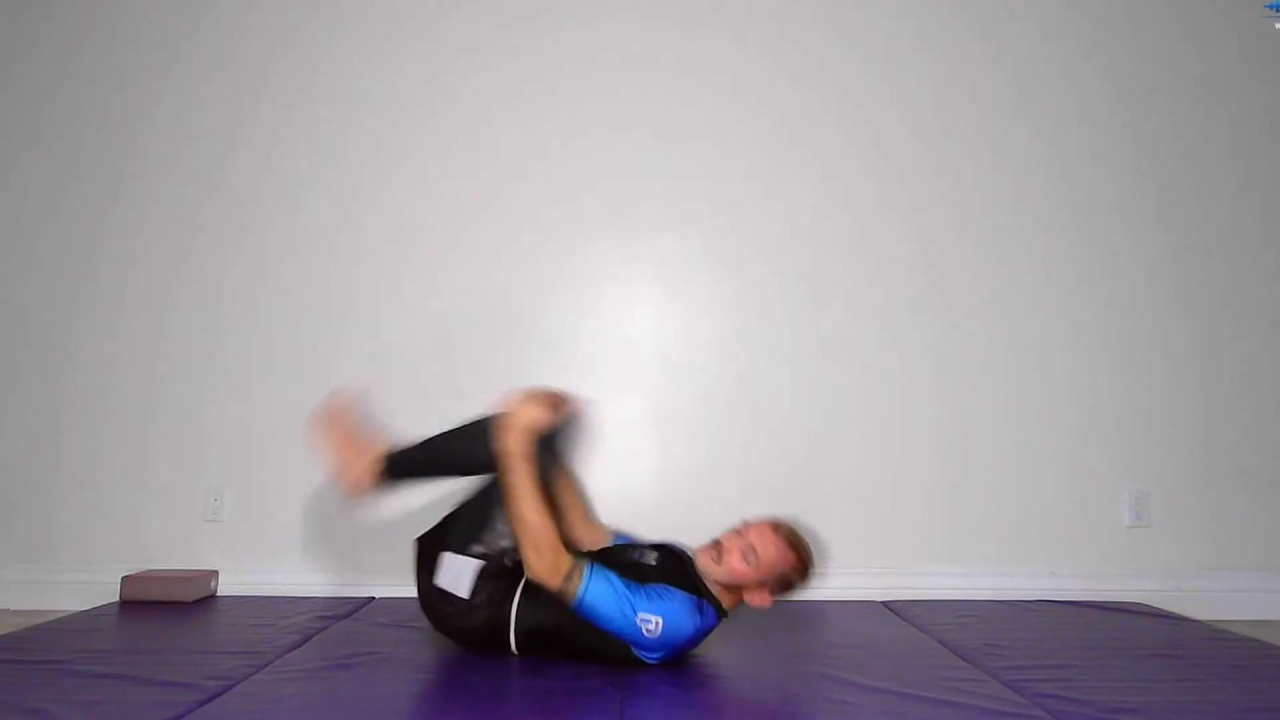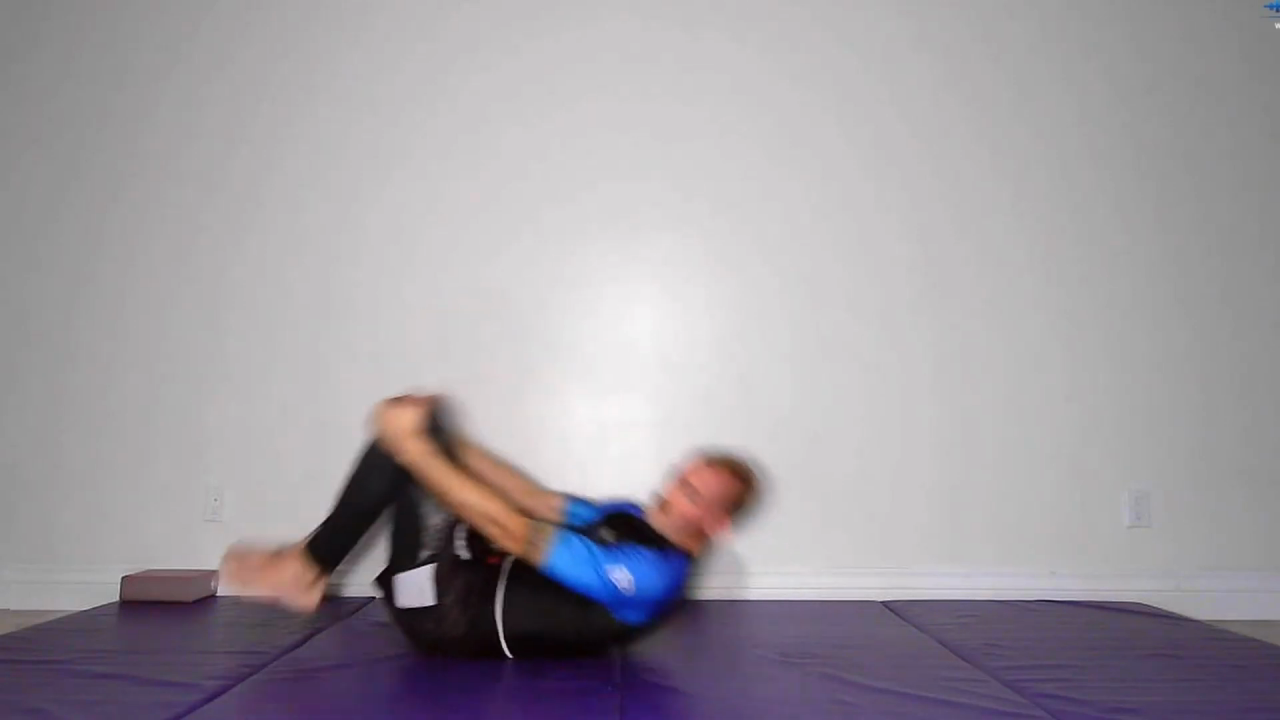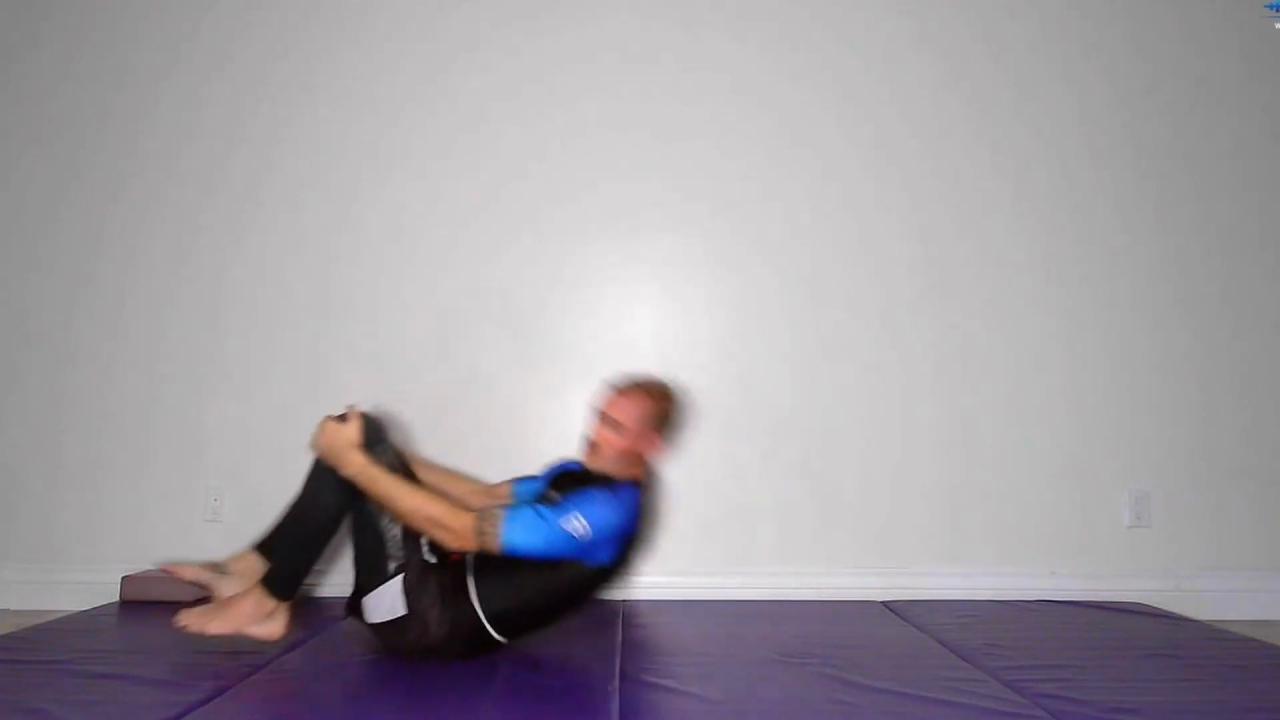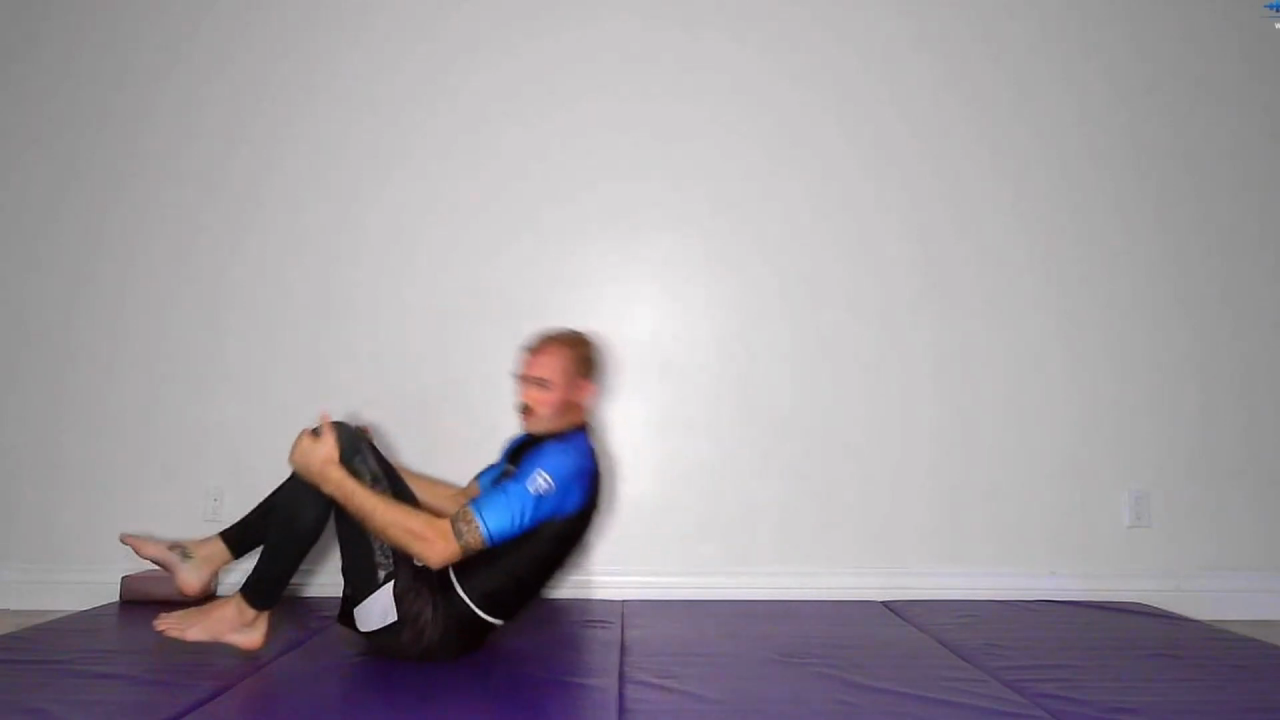
dt=0.2s
person 1, frame 1
left shoulder: (671, 620)
right shoulder: (679, 566)
left elbow: (548, 567)
right elbow: (589, 537)
left wrist: (517, 444)
right wrist: (536, 437)
left hip: (471, 603)
right hip: (500, 588)
left knee: (518, 445)
right knee: (536, 438)
left ankle: (374, 468)
right ankle: (379, 465)
person 1, frame 2
left shoulder: (648, 574)
right shoulder: (634, 521)
left elbow: (509, 533)
right elbow: (540, 502)
left wrist: (410, 444)
right wrist: (445, 441)
left hip: (447, 614)
right hip: (476, 582)
left knee: (405, 441)
right knee: (420, 436)
left ankle: (304, 567)
right ankle: (308, 564)
person 1, frame 3
left shoulder: (604, 514)
right shoulder: (576, 473)
left elbow: (459, 532)
right elbow: (485, 496)
left wrist: (351, 459)
right wrist: (377, 450)
left hip: (431, 619)
right hip: (447, 585)
left knee: (350, 450)
right knee: (359, 437)
left ankle: (267, 602)
right ankle: (252, 568)
person 1, frame 4
left shoulder: (562, 462)
right shoulder: (535, 444)
left elbow: (437, 547)
right elbow: (465, 501)
left wrist: (331, 476)
right wrist: (359, 464)
left hip: (428, 622)
right hip: (436, 596)
left knee: (332, 459)
right knee: (338, 447)
left ankle: (248, 614)
right ankle: (211, 554)
